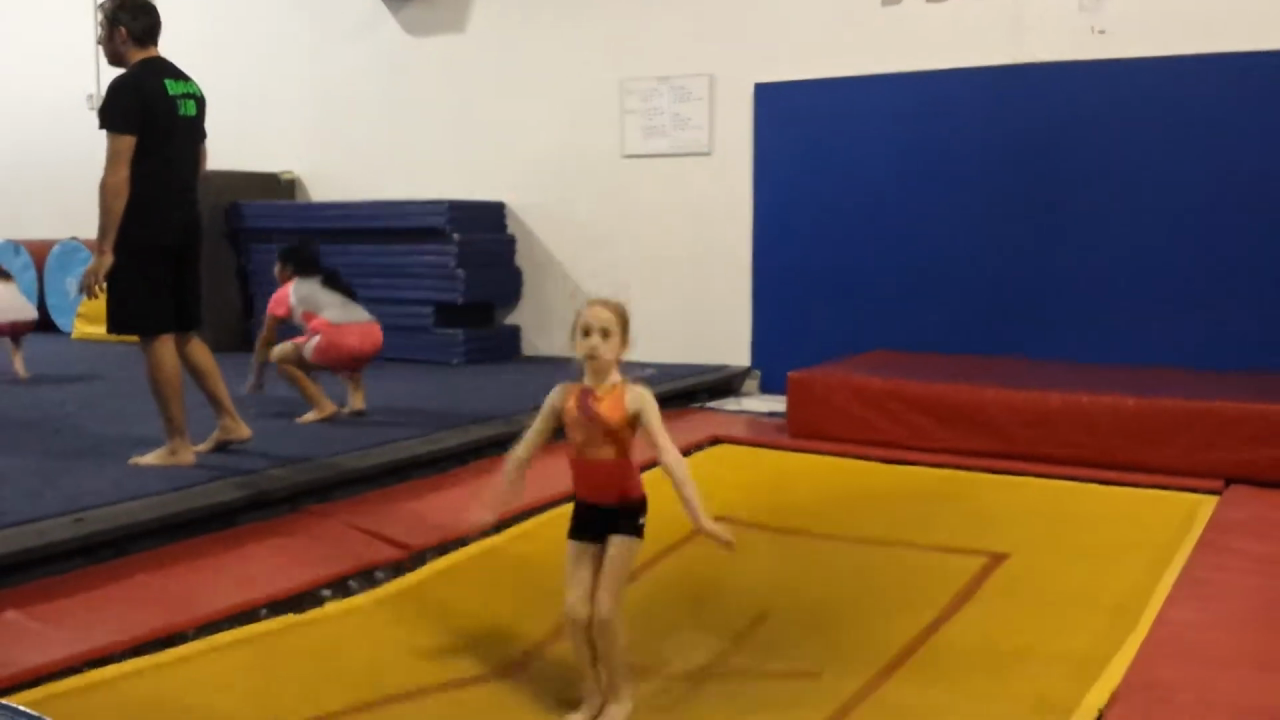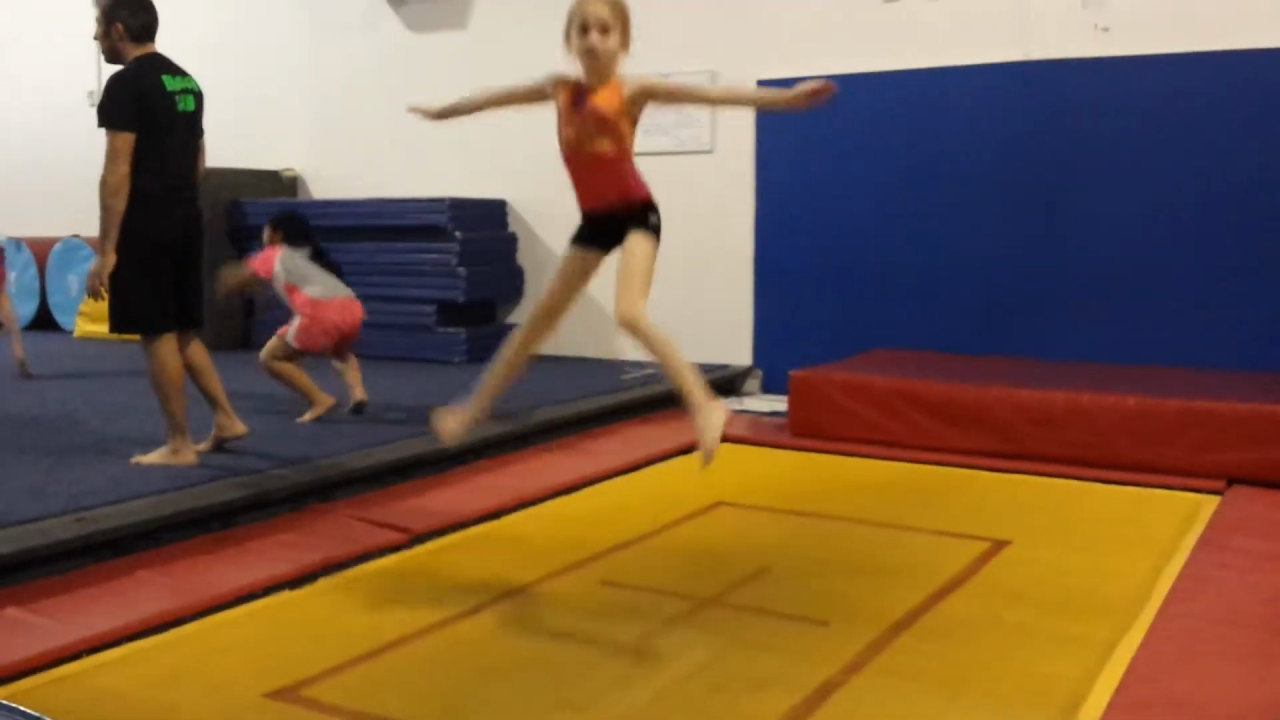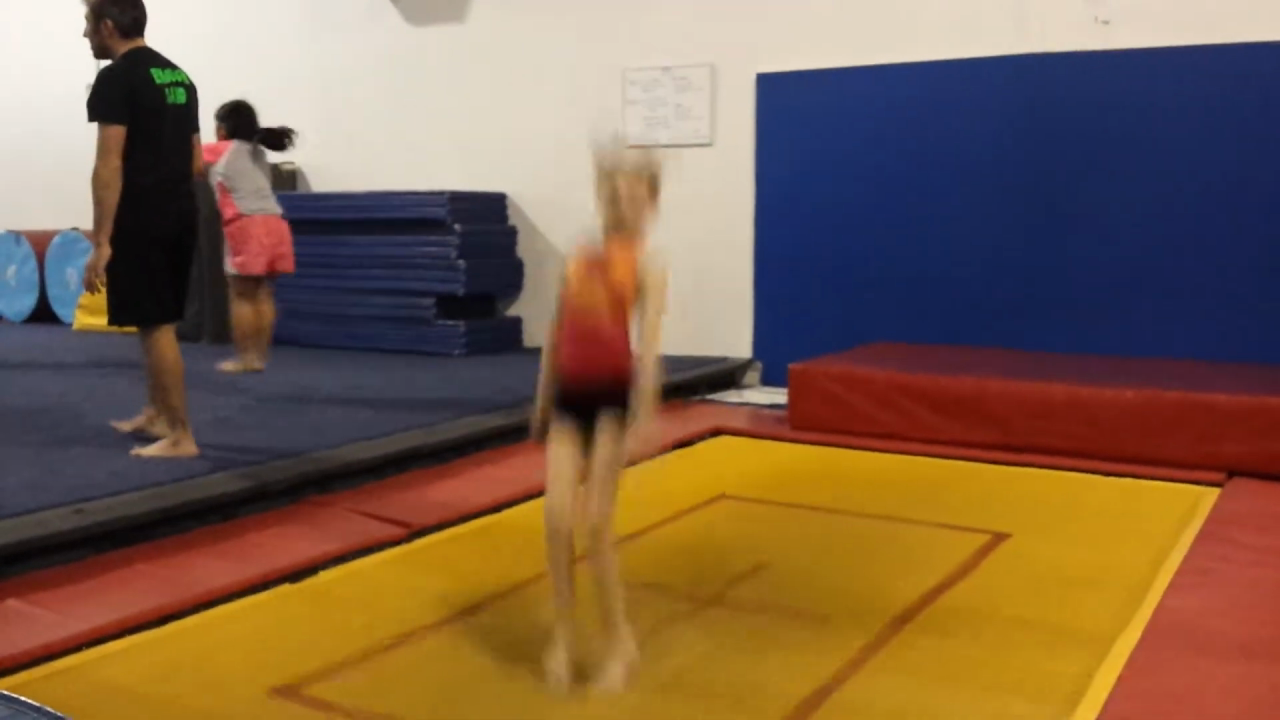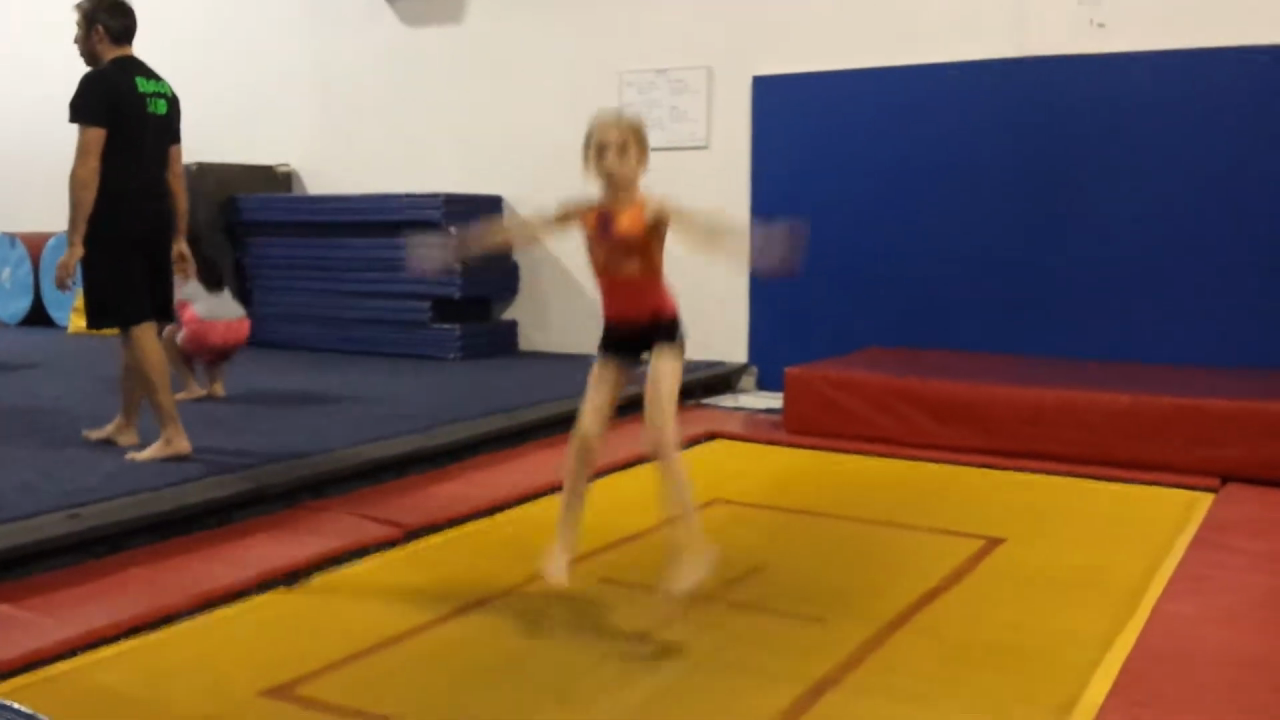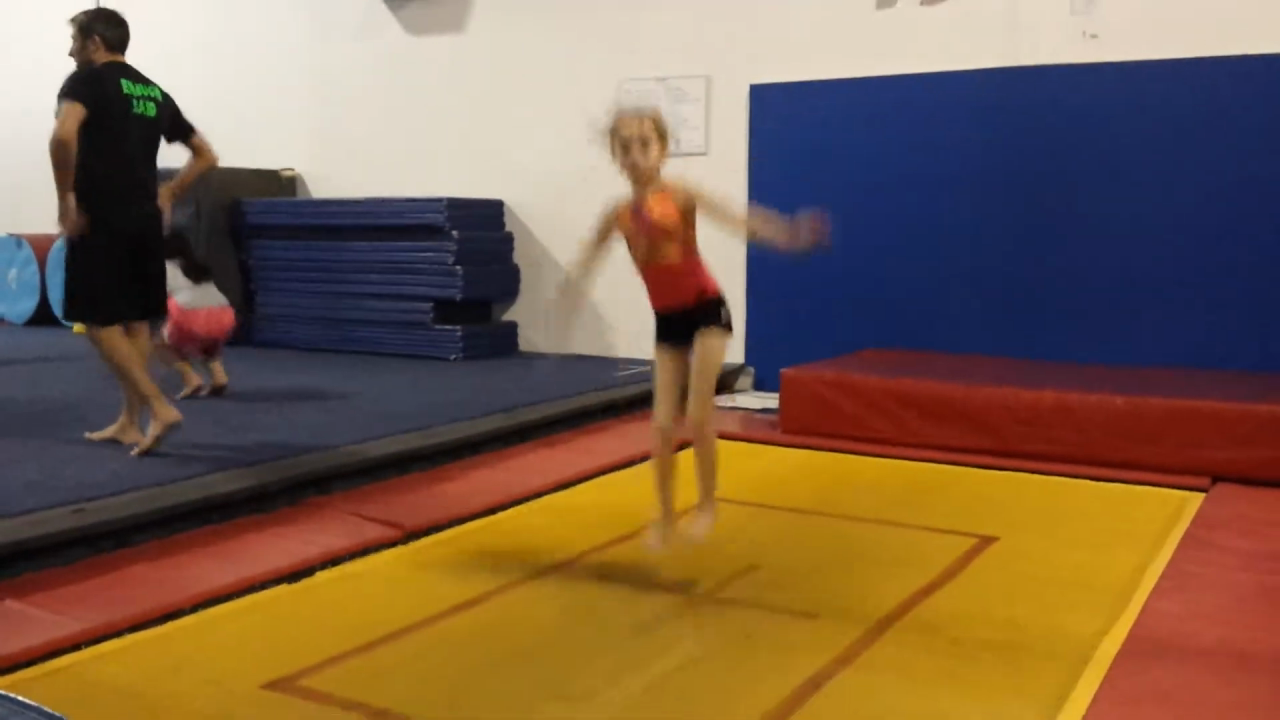
dt=0.4s
person 1, frame 1
left shoulder: (635, 397)
right shoulder: (563, 397)
left elbow: (669, 455)
right elbow: (524, 450)
left wrist: (701, 517)
right wrist: (494, 503)
left hip: (625, 512)
right hip: (586, 513)
left knee: (604, 614)
right knee: (575, 614)
person 1, frame 2
left shoulder: (633, 90)
right shoulder: (558, 88)
left elbow: (705, 94)
right elbow: (500, 96)
left wrist: (782, 97)
right wrist: (443, 110)
left hip: (636, 214)
right hip: (594, 220)
left knee: (629, 315)
right knee: (541, 319)
left ankle: (704, 405)
right ankle: (477, 406)
person 1, frame 3
left shoulder: (645, 262)
right shoulder: (580, 259)
left elbow: (648, 341)
left wrist: (647, 401)
right wrist: (542, 404)
left hip: (618, 393)
right hip: (569, 392)
left knee: (598, 528)
right knee: (557, 522)
left ankle: (621, 641)
right ankle: (561, 635)
person 1, frame 4
left shoulder: (654, 213)
right shoulder: (583, 213)
left elbow: (698, 226)
right elbow: (519, 228)
left wrist: (733, 242)
right wrist: (460, 247)
left hip: (660, 329)
right hip: (617, 334)
left knee: (661, 440)
right knee: (585, 437)
left ankle: (693, 546)
right ankle: (564, 541)
person 1, frame 5
left shoulder: (682, 195)
right shoulder: (618, 213)
left elbow: (734, 217)
right elbow: (588, 259)
left wrist: (785, 234)
right wrist: (570, 290)
left hip: (705, 310)
right hip: (667, 320)
left knee: (697, 419)
right knee: (662, 428)
left ankle: (707, 504)
right ankle: (664, 517)
person 2, frame 1
left shoulder: (128, 87)
right shoulder: (188, 86)
left elbow: (117, 176)
left wrist: (104, 249)
left hip: (144, 231)
right hip: (184, 224)
left knee: (156, 336)
right knee: (183, 332)
left ankle: (178, 445)
right ankle: (230, 421)
person 2, frame 2
left shoulder: (126, 84)
right shoulder: (186, 81)
left elbow: (118, 173)
left wrist: (106, 251)
left hip: (145, 229)
right hip: (186, 223)
left knee: (157, 336)
right knee: (181, 331)
left ankle: (179, 445)
right ankle: (225, 419)
person 2, frame 3
left shoulder: (116, 78)
right shoulder: (179, 76)
left elbow: (110, 166)
left wrist: (101, 242)
left hip: (140, 221)
right hip: (180, 216)
left knee: (155, 327)
right knee: (158, 324)
left ankle: (180, 436)
right ankle: (158, 414)
person 2, frame 4
left shoulder: (100, 83)
right shoulder: (162, 88)
left elbow: (87, 168)
left wrist: (75, 241)
right wrist: (180, 237)
left hip: (114, 225)
right hip: (154, 224)
left knee: (137, 329)
right knee: (138, 327)
left ankle: (173, 434)
right ankle: (125, 425)
person 2, frame 5
left shoulder: (88, 80)
right shoulder: (155, 93)
left elbow: (63, 134)
right elbow: (205, 155)
left wrist: (67, 199)
right wrist: (169, 194)
left hip: (101, 220)
right hip: (145, 219)
left knee: (100, 325)
right knee: (136, 324)
left ankle: (160, 408)
right ankle: (130, 422)
person 3, frame 1
left shoulder: (284, 293)
right shoulder: (325, 284)
left elbow: (265, 339)
left wrist: (255, 375)
left hip: (340, 337)
right hip: (372, 336)
left knee: (279, 355)
left ankle: (322, 405)
right ankle: (356, 399)
person 3, frame 2
left shoulder: (271, 257)
right shoulder: (309, 253)
left elbow: (236, 281)
left wrist: (224, 286)
left hip: (319, 312)
right hip: (350, 309)
left knee: (270, 358)
right knee: (343, 353)
left ankle: (320, 400)
right ankle: (358, 392)
person 3, frame 3
left shoulder: (220, 151)
right shoulder: (257, 153)
left hip: (246, 225)
right hip: (275, 224)
left knee: (241, 296)
right knee: (263, 295)
left ankle: (245, 357)
right ankle: (258, 356)
person 3, frame 4
left shoulder: (174, 277)
right shoulder: (210, 271)
left hip: (207, 328)
right hip: (239, 327)
left knee: (170, 337)
right knee: (212, 348)
left ankle: (193, 388)
right ankle: (217, 386)
person 3, frame 5
right shoulder: (198, 268)
left hip: (191, 317)
right hip: (224, 315)
left knee: (164, 344)
right knee: (207, 346)
left ankle: (191, 379)
right ankle: (219, 377)
